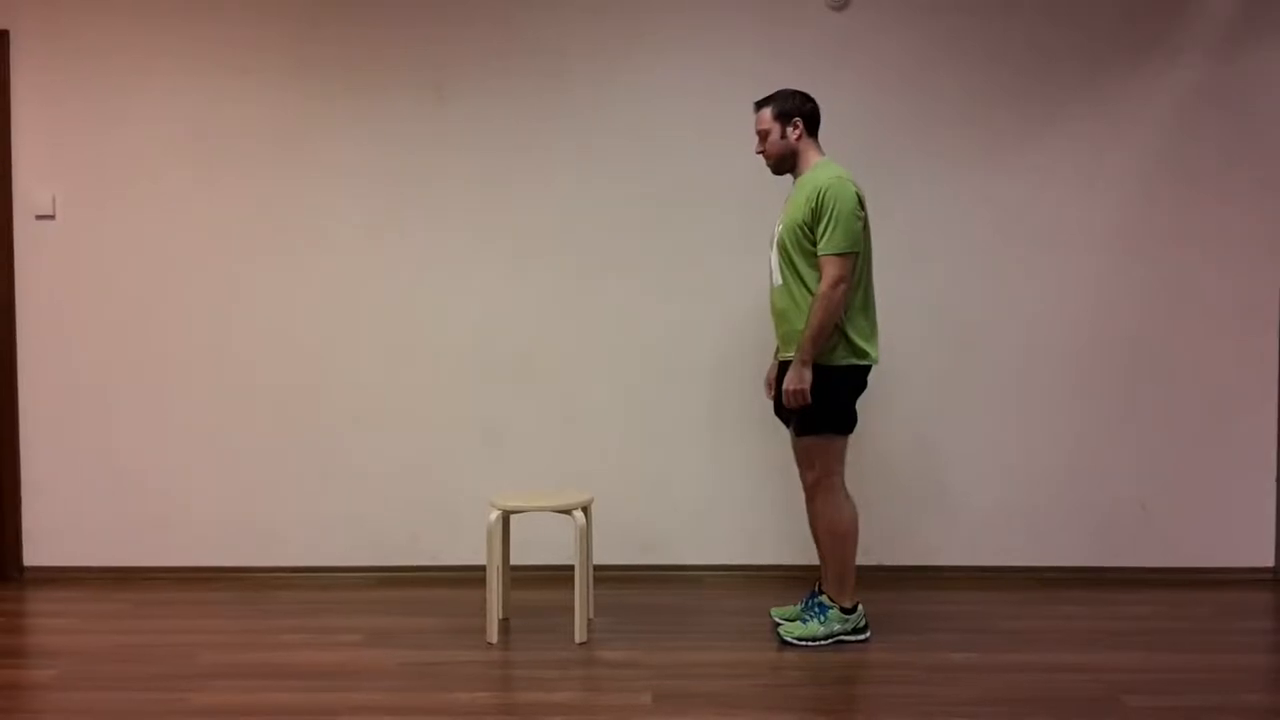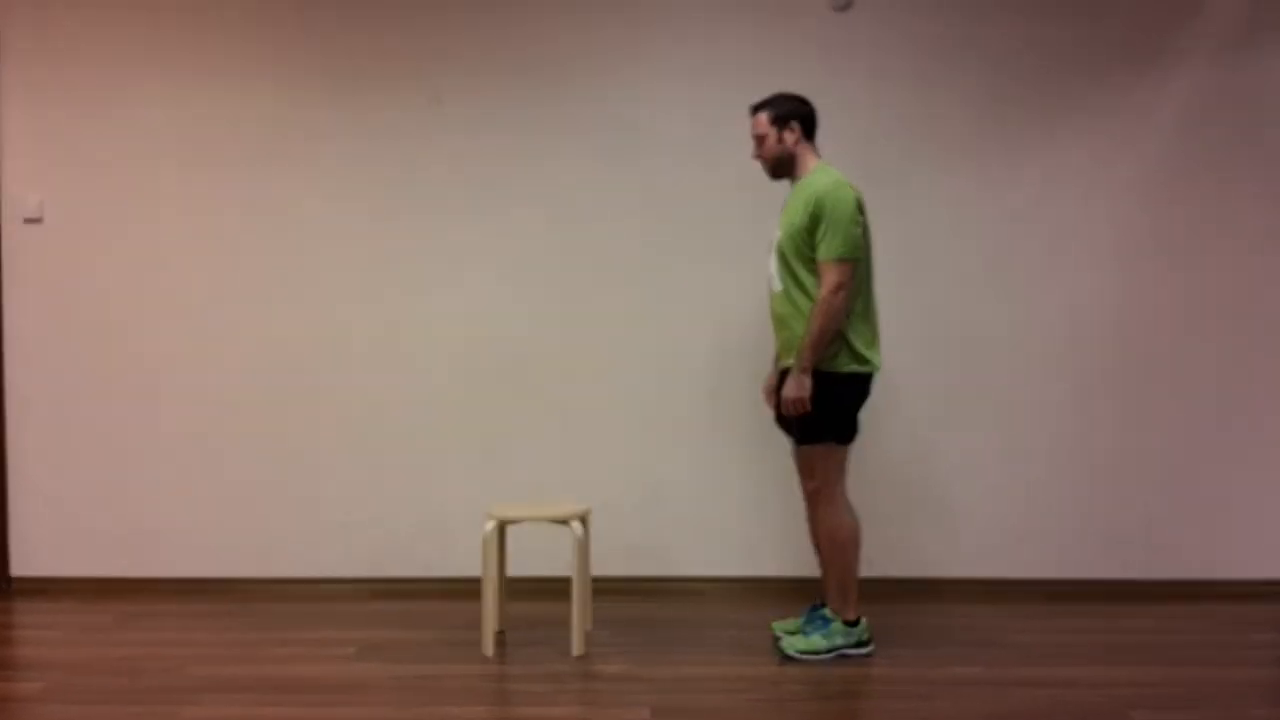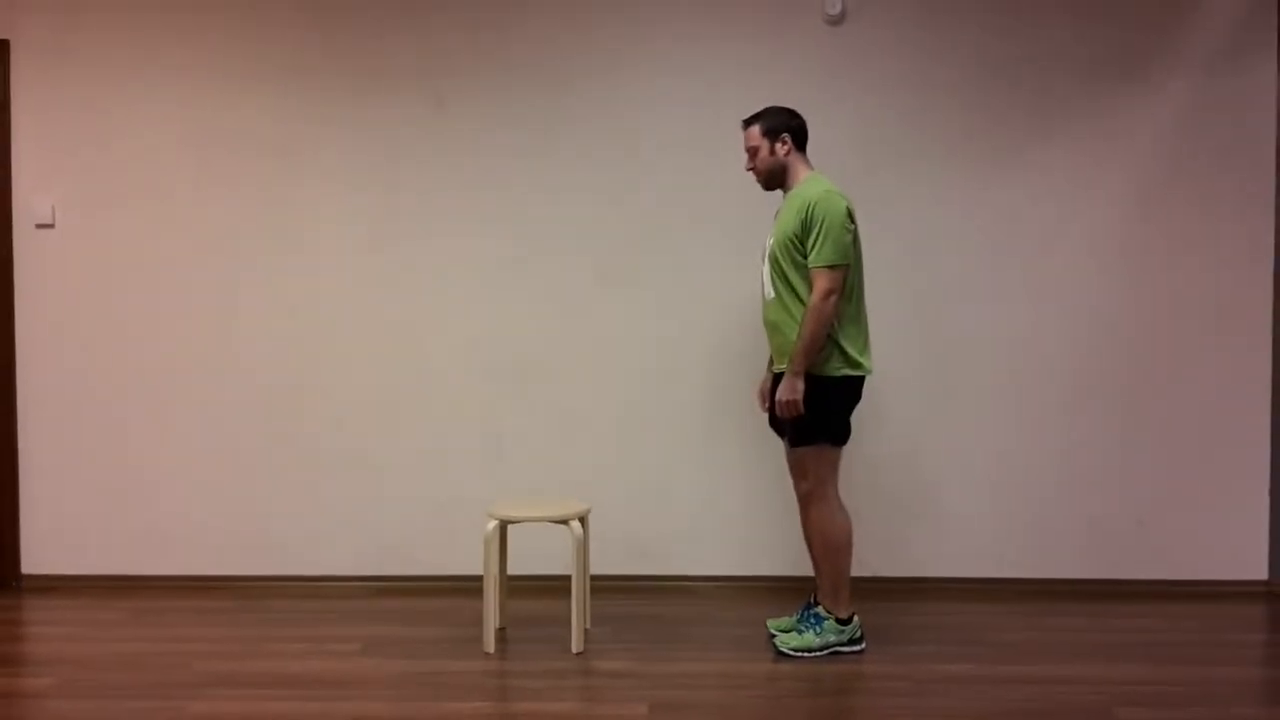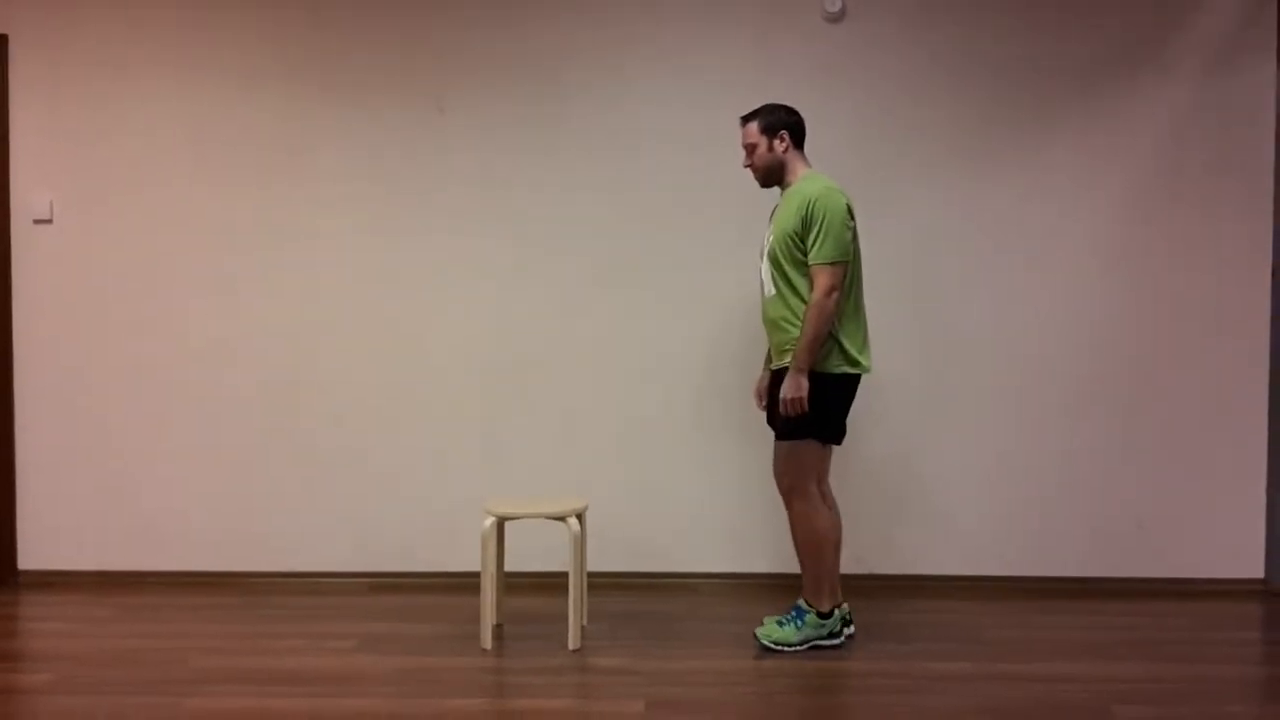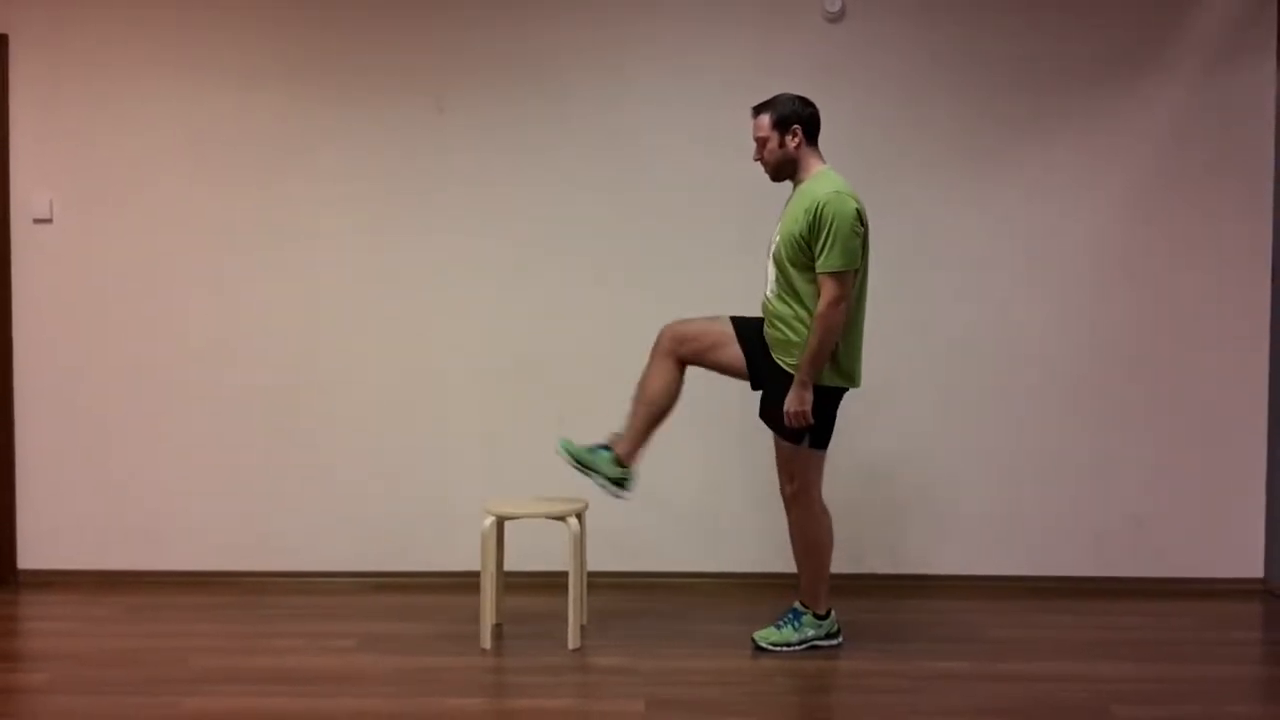
dt=1s
person 1, frame 1
left shoulder: (833, 187)
right shoulder: (803, 190)
left elbow: (835, 285)
left wrist: (803, 364)
right wrist: (781, 358)
left hip: (827, 365)
right hip: (806, 361)
left knee: (825, 482)
right knee: (815, 482)
left ankle: (844, 610)
right ankle: (828, 595)
person 1, frame 2
left shoulder: (831, 193)
right shoulder: (800, 195)
left elbow: (836, 290)
left wrist: (802, 371)
right wrist: (781, 365)
left hip: (829, 372)
right hip: (808, 369)
left knee: (826, 493)
right knee: (816, 492)
left ankle: (848, 623)
right ankle: (831, 609)
person 1, frame 3
left shoulder: (822, 202)
right shoulder: (792, 205)
left elbow: (826, 297)
left wrist: (795, 375)
right wrist: (774, 371)
left hip: (821, 377)
right hip: (799, 374)
left knee: (819, 493)
right knee: (809, 492)
left ankle: (841, 621)
right ankle: (824, 606)
person 1, frame 4
left shoulder: (822, 199)
right shoulder: (788, 203)
left elbow: (827, 293)
left wrist: (797, 372)
right wrist: (770, 367)
left hip: (819, 371)
right hip: (796, 368)
left knee: (797, 485)
right knee: (809, 485)
left ankle: (820, 615)
right ankle: (828, 606)
person 1, frame 5
left shoulder: (833, 202)
right shoulder: (803, 193)
left elbow: (835, 301)
left wrist: (803, 383)
left hip: (807, 360)
right hip: (775, 340)
left knee: (798, 489)
right knee: (676, 339)
left ankle: (818, 617)
right ankle: (619, 459)
